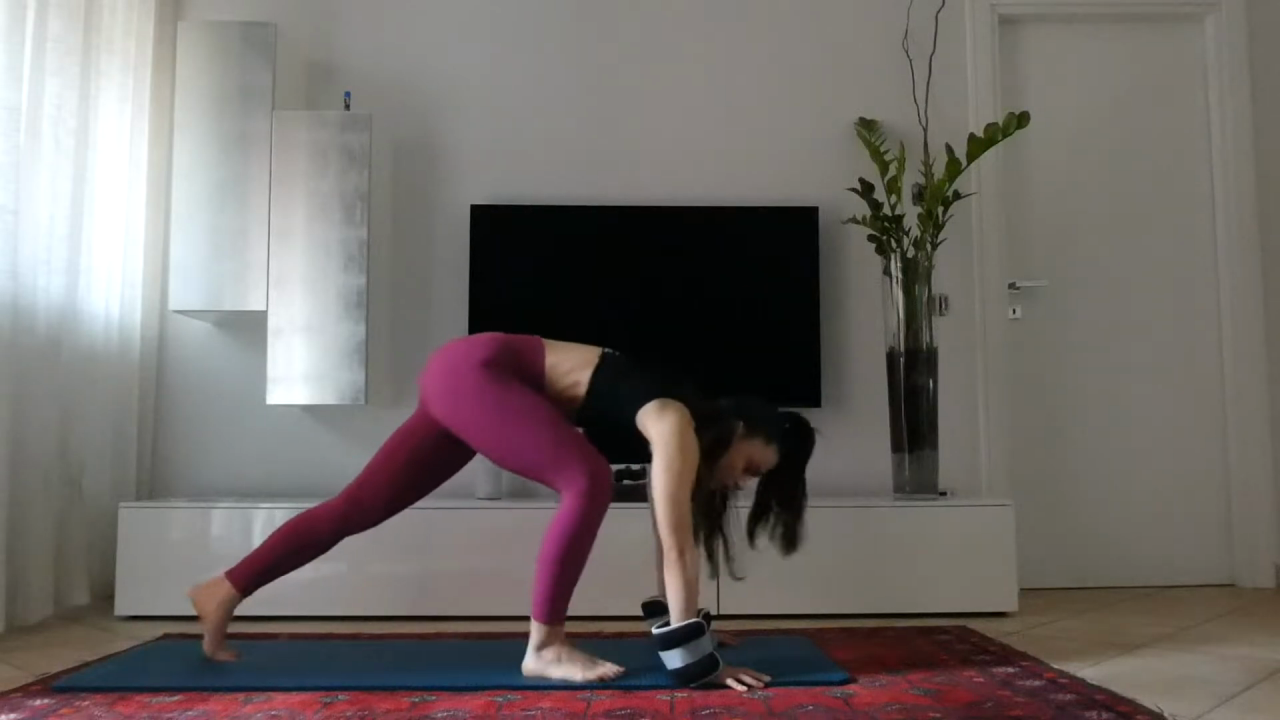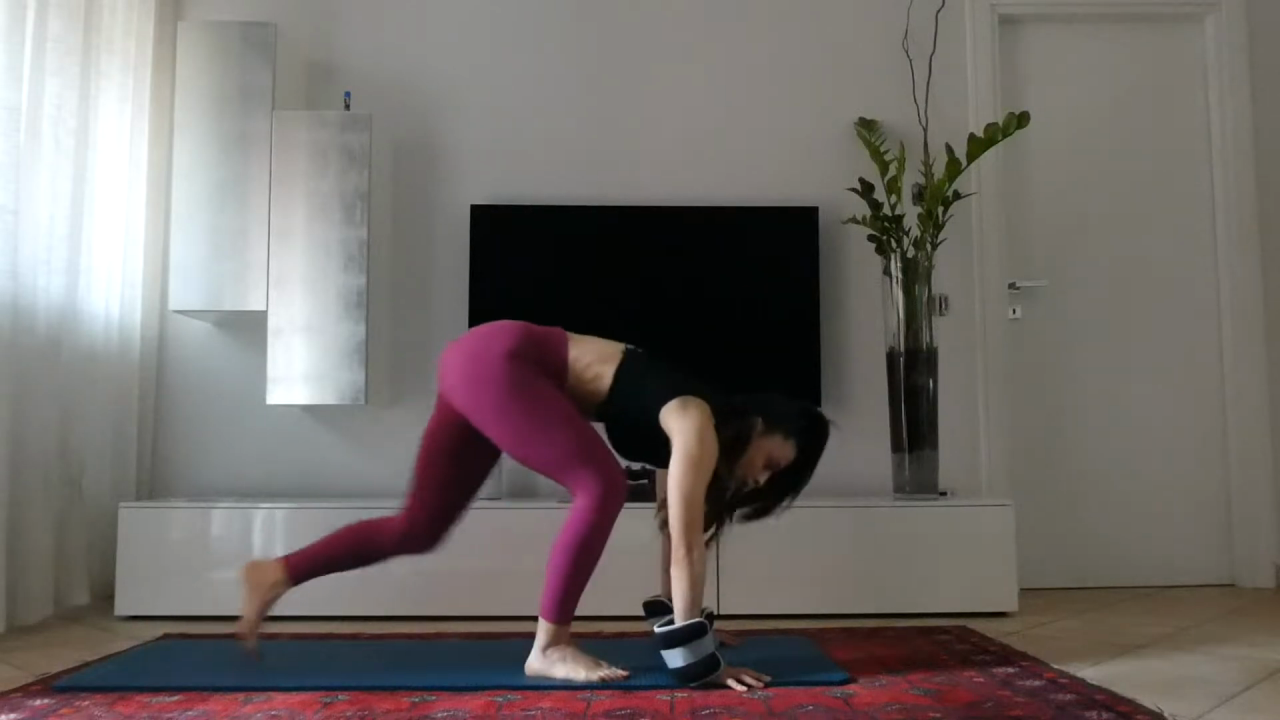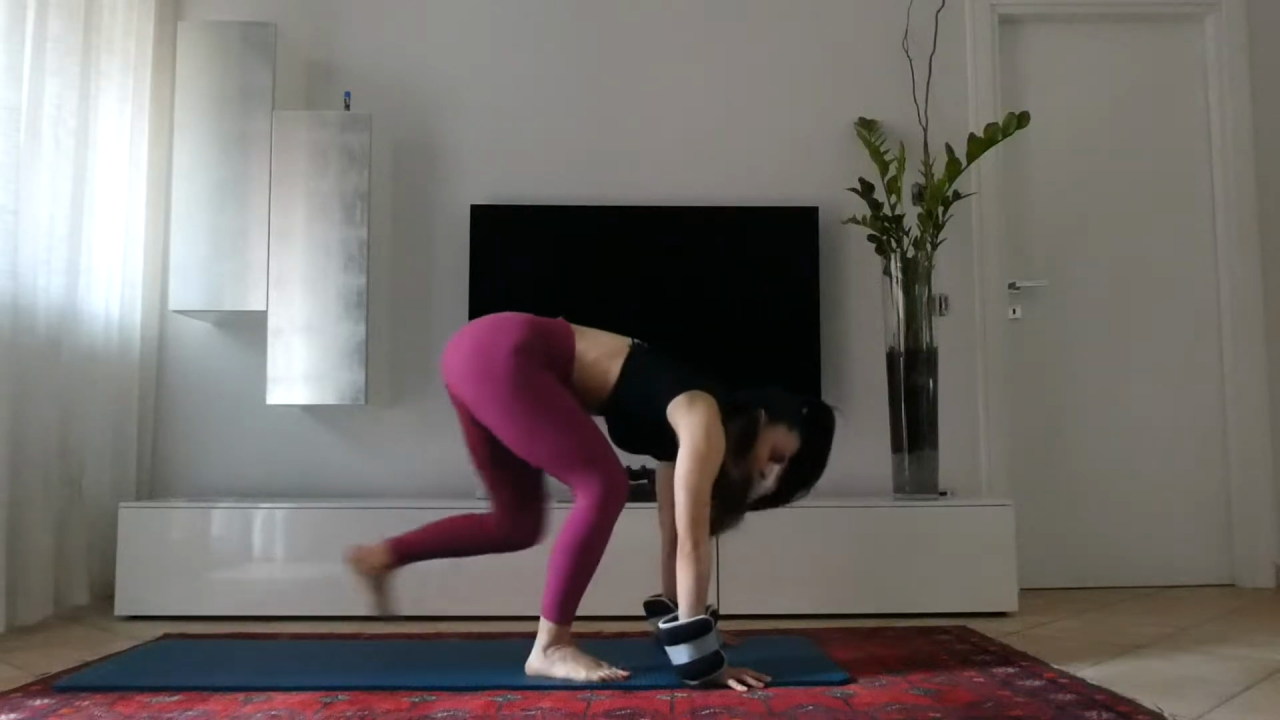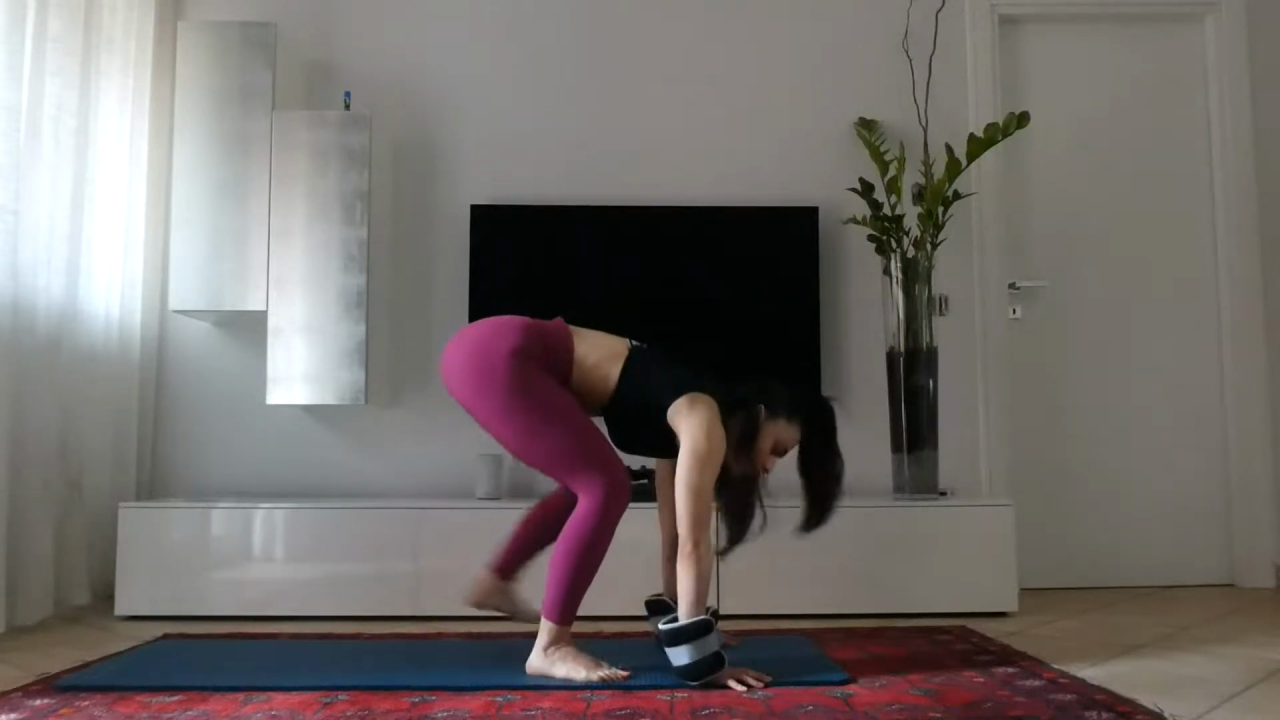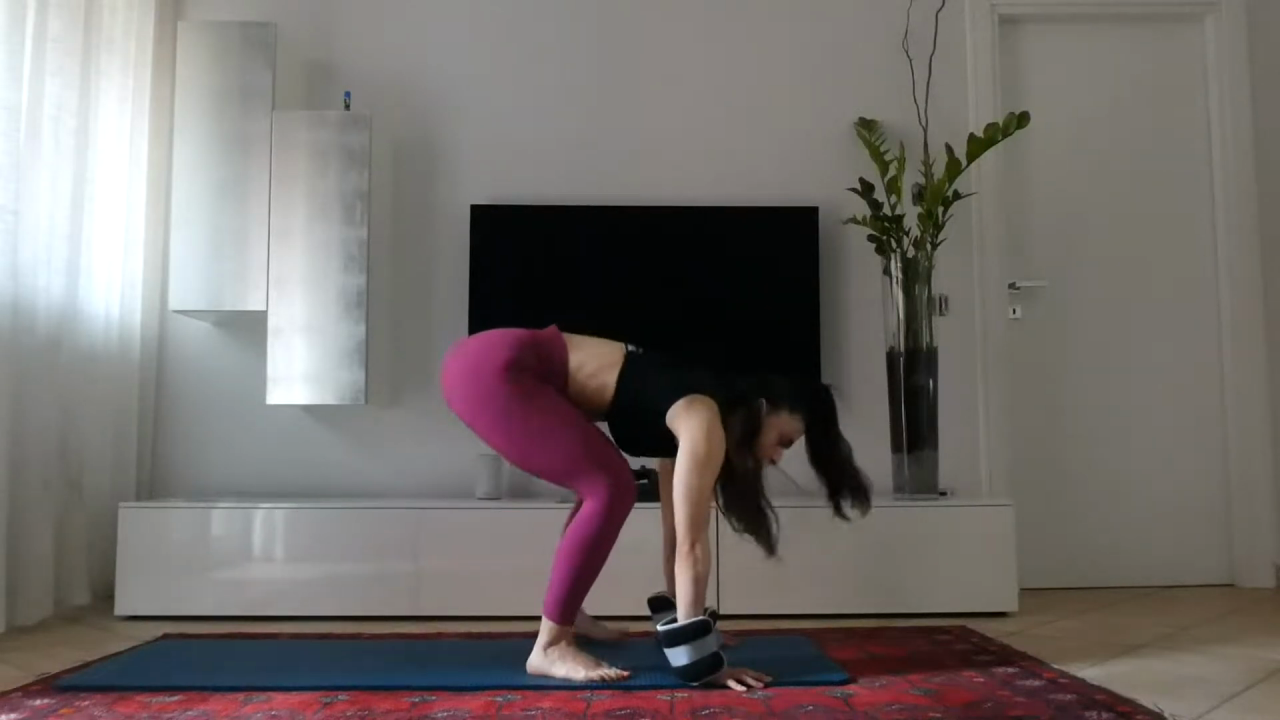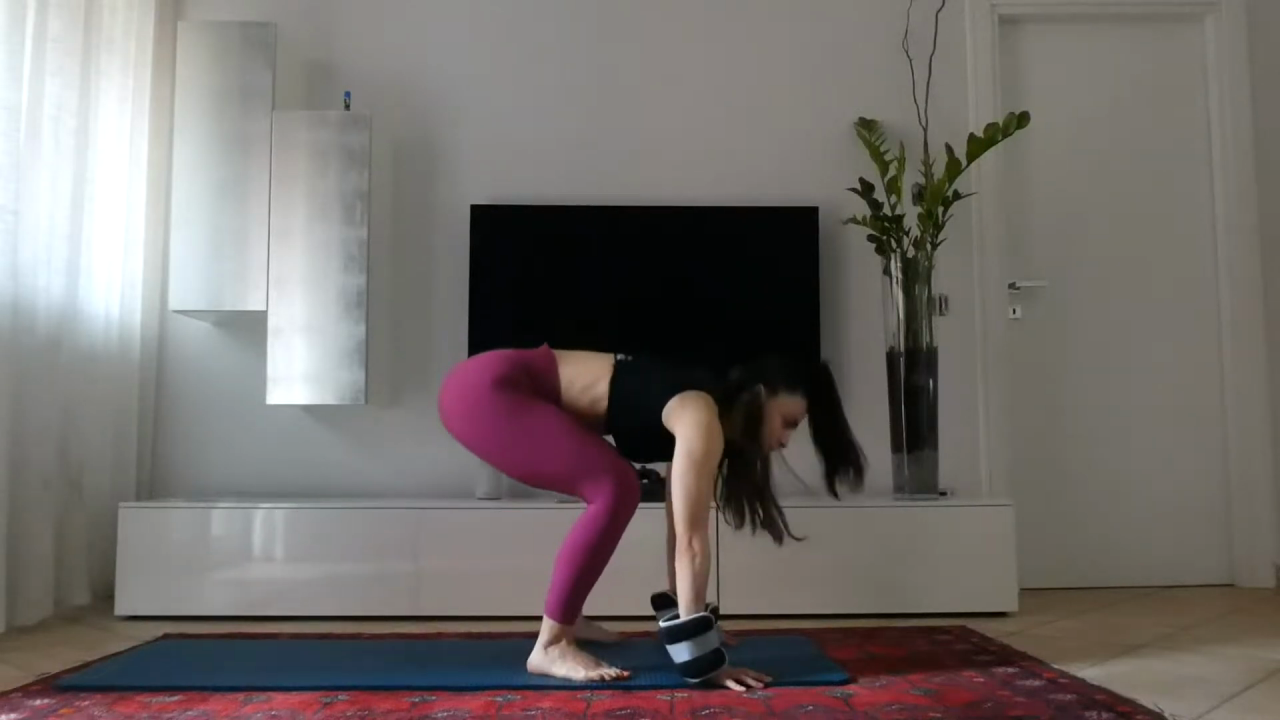
dt=0.1s
person 1, frame 1
left shoulder: (676, 435)
right shoulder: (678, 429)
left elbow: (676, 544)
right elbow: (675, 551)
left wrist: (687, 642)
right wrist: (697, 661)
left hip: (471, 375)
right hip: (473, 368)
left knee: (354, 509)
right knee: (588, 483)
left ankle: (223, 592)
right ankle: (543, 648)
person 1, frame 2
left shoulder: (693, 431)
right shoulder: (699, 426)
left elbow: (678, 540)
right elbow: (685, 547)
left wrist: (689, 636)
right wrist: (697, 657)
left hip: (488, 363)
right hip: (494, 359)
left knee: (419, 528)
right knee: (601, 485)
left ankle: (275, 574)
right ankle: (549, 648)
person 1, frame 3
left shoulder: (678, 424)
right shoulder: (706, 422)
left elbow: (675, 539)
right elbow: (690, 545)
left wrist: (678, 631)
right wrist: (699, 656)
left hip: (489, 354)
right hip: (497, 355)
left knee: (519, 525)
right knee: (600, 487)
left ankle: (382, 557)
right ankle: (549, 647)
person 1, frame 4
left shoulder: (690, 428)
right shoulder: (704, 422)
left elbow: (674, 537)
right elbow: (690, 545)
left wrist: (678, 621)
left hip: (520, 359)
right hip: (490, 355)
left knee: (588, 488)
right knee: (603, 488)
left ankle: (496, 581)
right ankle: (548, 647)
person 1, frame 5
left shoulder: (691, 423)
right shoulder: (703, 422)
left elbow: (676, 535)
right elbow: (691, 543)
left wrist: (681, 622)
left hip: (512, 366)
right hip: (490, 365)
left knee: (604, 486)
right knee: (609, 489)
left ankle: (563, 612)
right ankle: (550, 646)
person 1, frame 6
left shoulder: (701, 419)
right shoulder: (702, 420)
left elbow: (681, 536)
right elbow: (691, 540)
left wrist: (679, 620)
right wrist: (702, 656)
left hip: (512, 384)
right hip: (485, 386)
left knee: (609, 488)
right knee: (614, 491)
left ankle: (563, 615)
right ankle: (550, 645)
